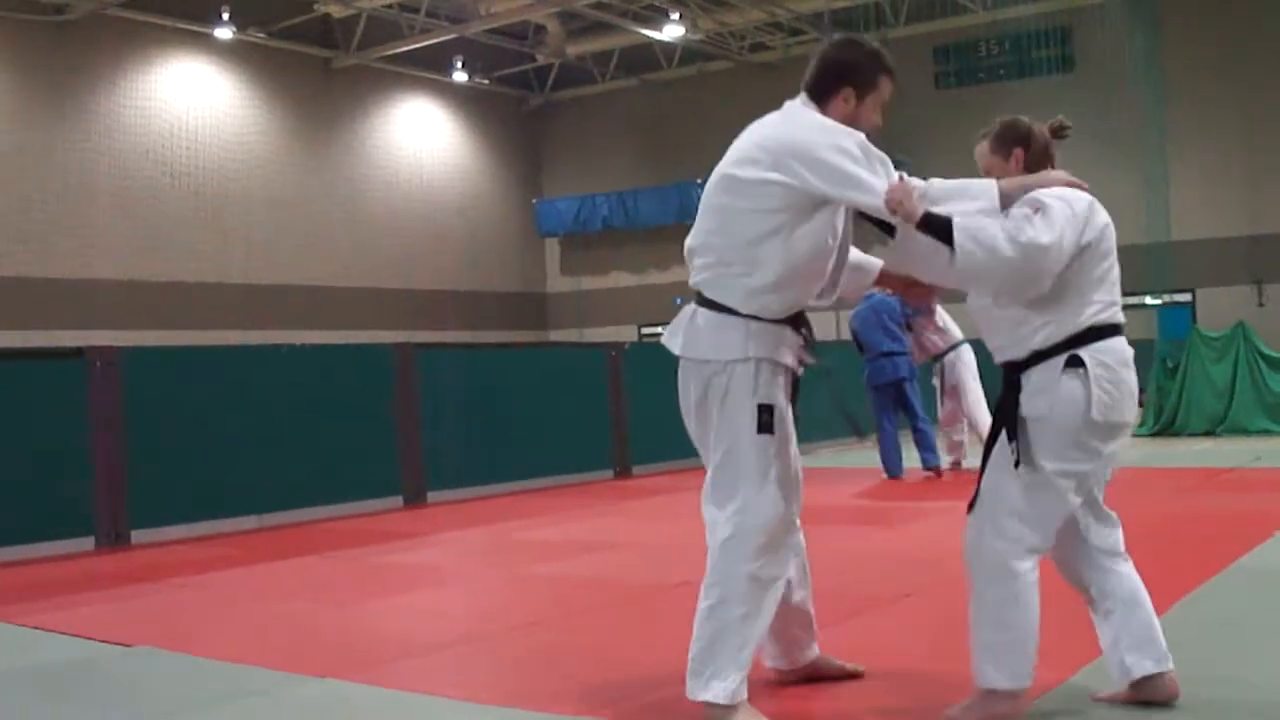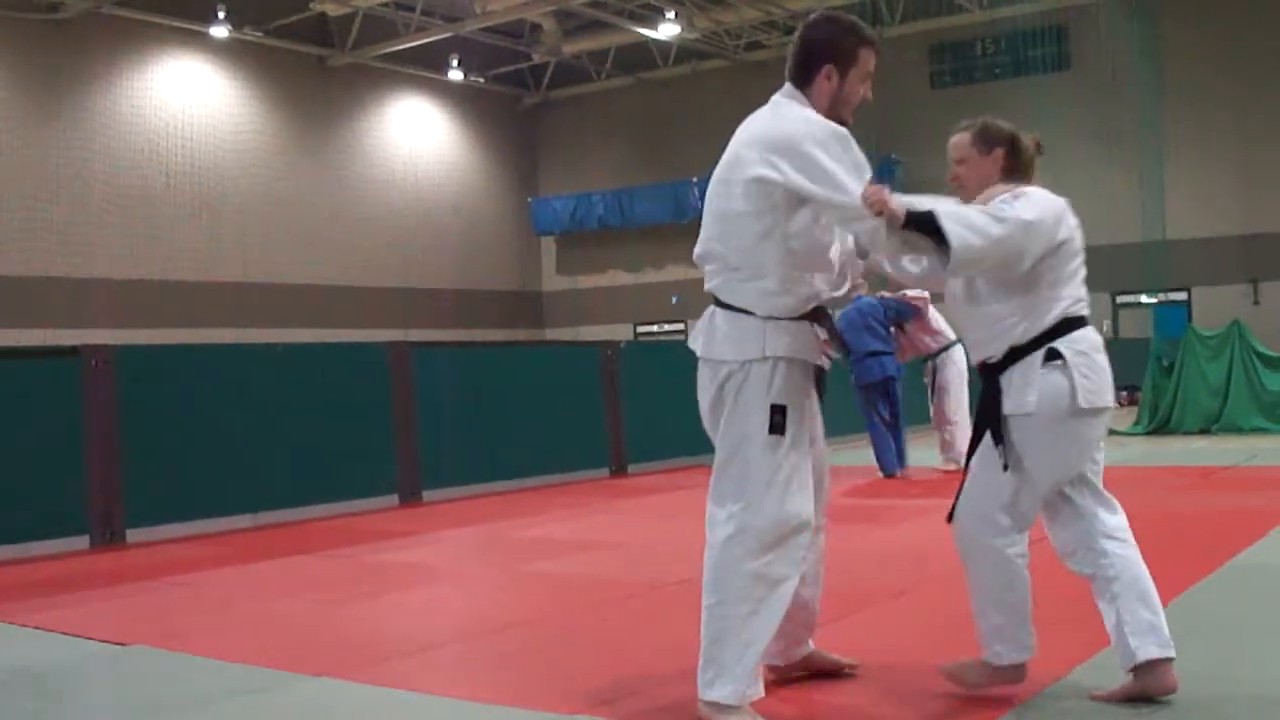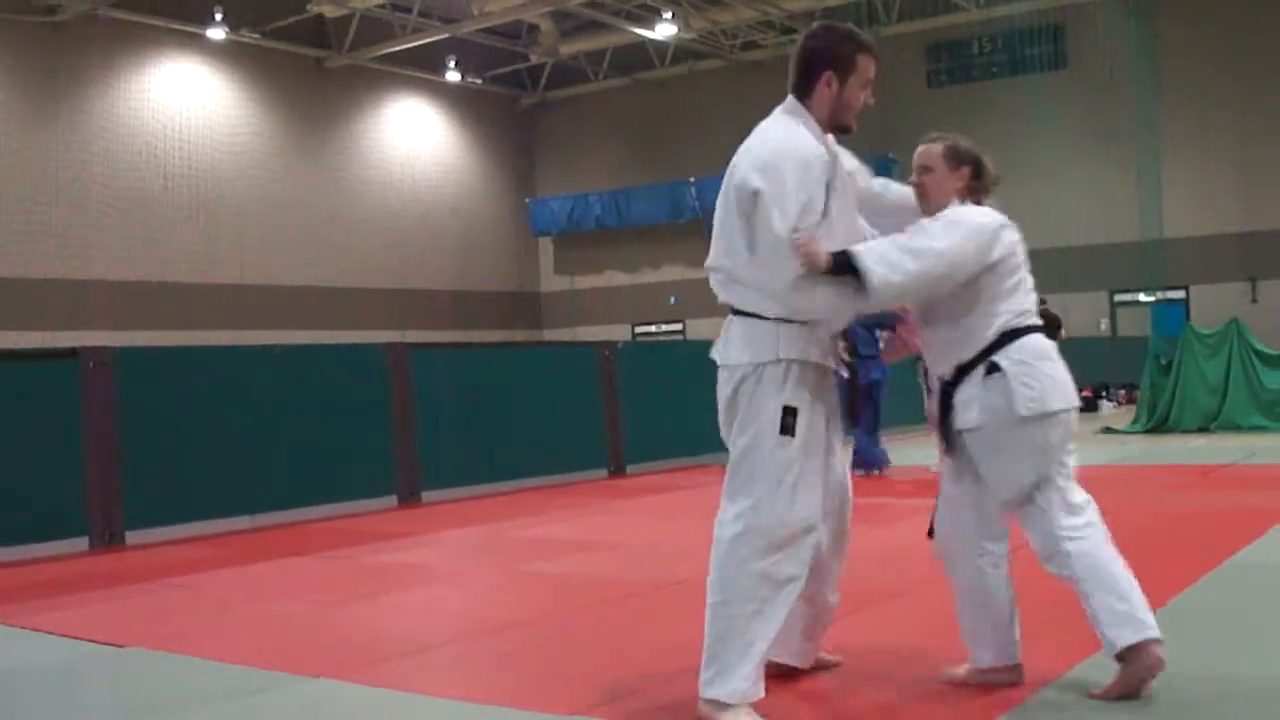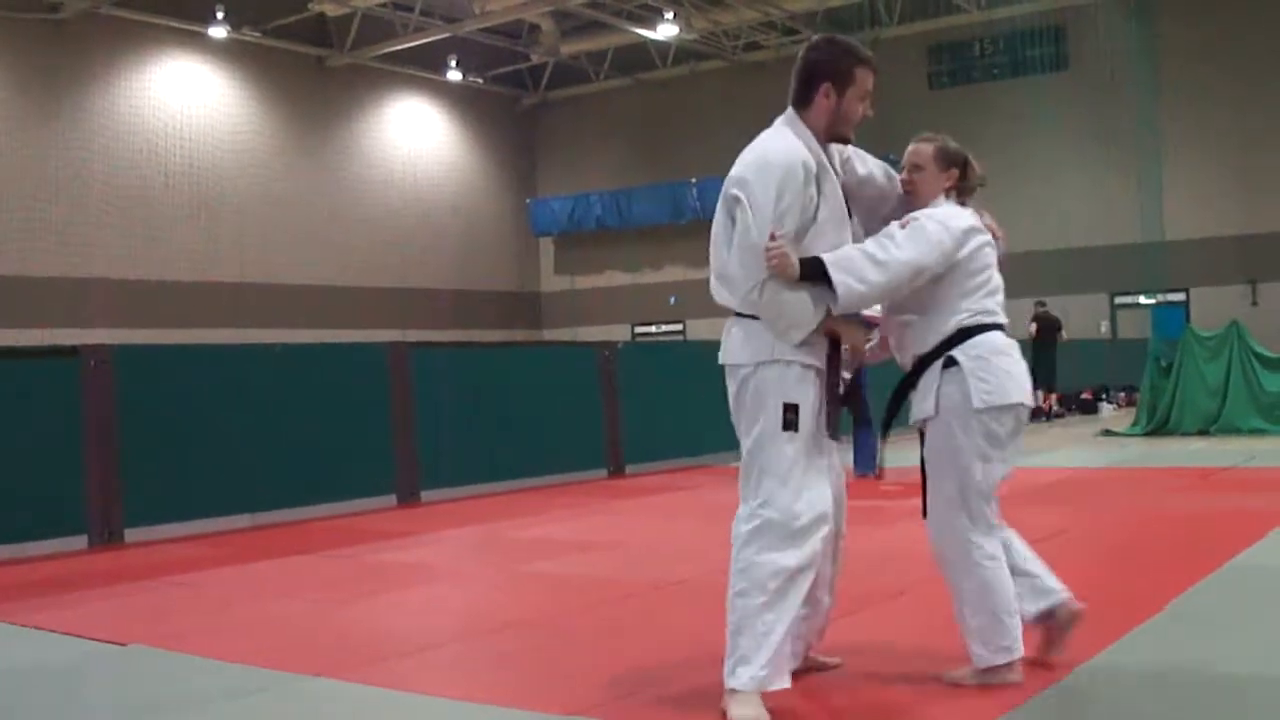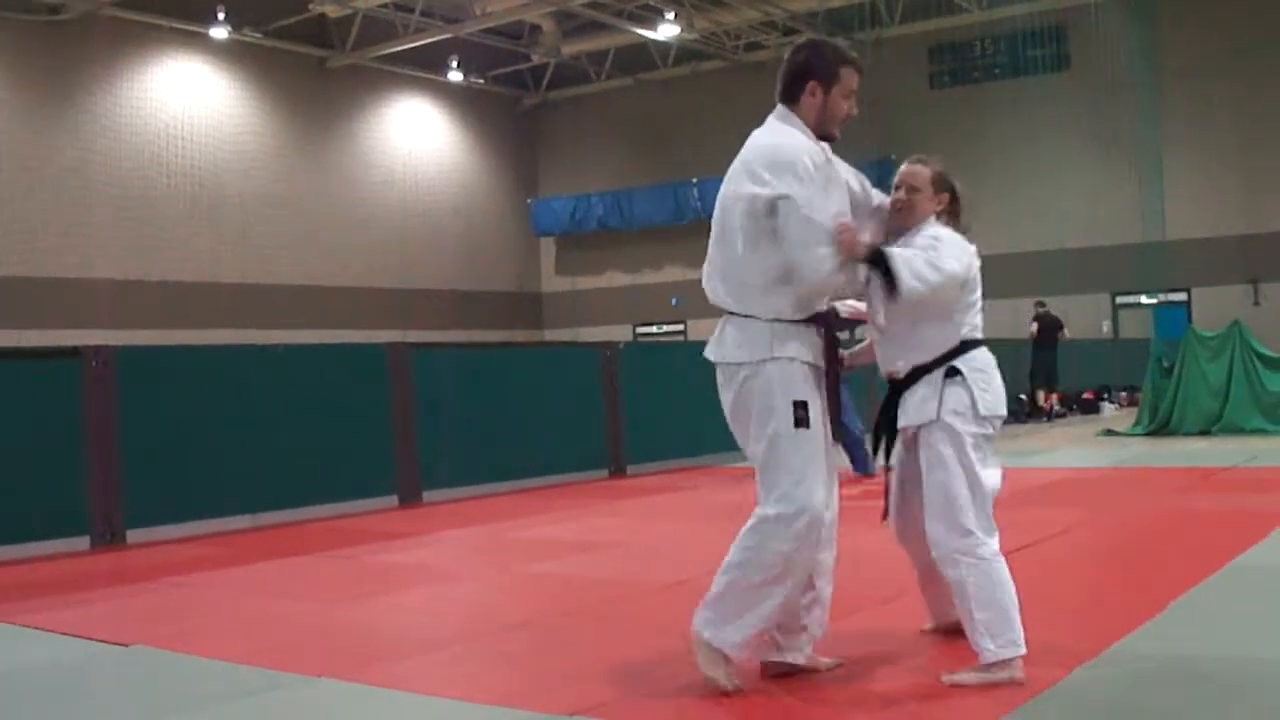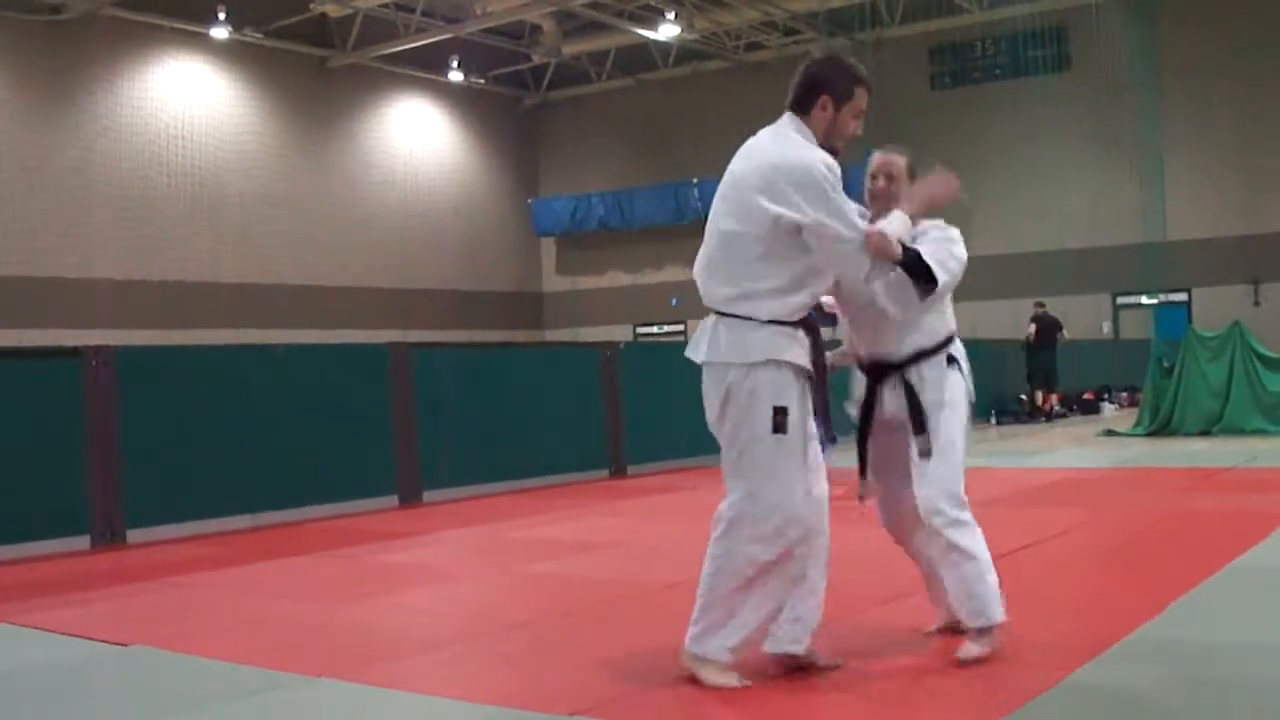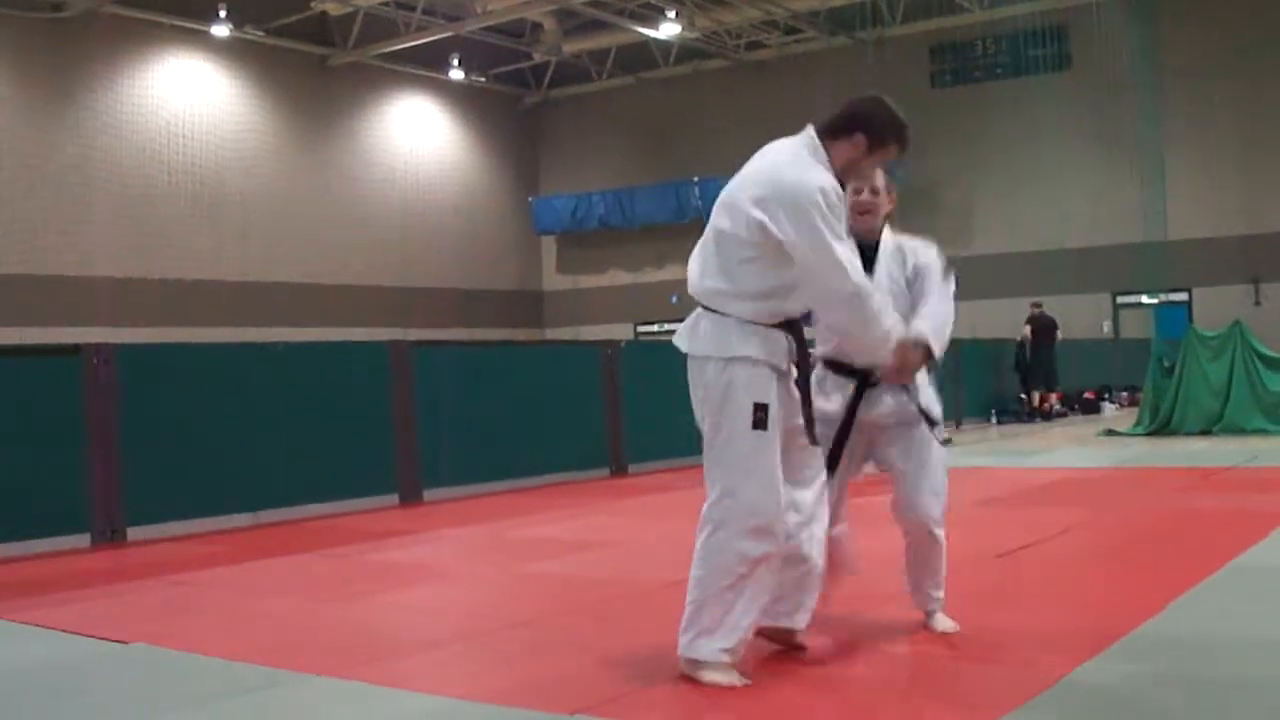
dt=0.2s
person 1, frame 1
left shoulder: (790, 140)
right shoulder: (809, 140)
left elbow: (814, 252)
left wrist: (887, 278)
right wrist: (1028, 185)
left hip: (744, 342)
right hip: (733, 349)
left knee: (774, 503)
right knee: (751, 516)
left ankle: (792, 650)
person 1, frame 2
left shoulder: (783, 131)
right shoulder: (802, 134)
right elbow: (878, 211)
left hip: (771, 342)
right hip: (757, 349)
left knee: (800, 502)
right knee: (759, 516)
left ankle: (789, 647)
person 1, frame 3
left shoulder: (812, 148)
right shoulder: (787, 151)
left elbow: (870, 197)
right elbow: (789, 271)
right wrist: (862, 310)
left hip: (801, 352)
right hip: (773, 354)
left knee: (824, 505)
right knee: (767, 517)
left ankle: (791, 646)
person 1, frame 4
left shoulder: (828, 159)
right shoulder: (778, 161)
left elbow: (891, 194)
right elbow: (756, 279)
right wrist: (834, 323)
left hip: (804, 354)
right hip: (774, 357)
left knee: (821, 508)
right knee: (783, 513)
left ankle: (788, 647)
person 1, frame 5
left shoulder: (802, 152)
right shoulder: (788, 155)
left elbow: (859, 201)
right elbow: (826, 267)
left wrist: (897, 215)
left hip: (790, 349)
right hip: (769, 352)
left knee: (813, 502)
right knee: (796, 506)
left ankle: (787, 645)
right ankle: (719, 632)
person 1, frame 6
left shoulder: (778, 152)
right shoulder: (798, 165)
left elbow: (833, 238)
right elbow: (858, 257)
left wrist: (883, 225)
right wrist: (910, 208)
left hip: (764, 346)
right hip: (755, 352)
left knee: (802, 498)
right knee: (767, 506)
left ankle: (790, 640)
right ankle: (708, 646)
person 1, frame 7
left shoulder: (791, 164)
right shoulder: (804, 184)
left elbow: (823, 272)
right elbow: (840, 292)
right wrist: (894, 346)
left hip: (757, 345)
right hip: (736, 350)
left knee: (799, 479)
right knee: (747, 503)
left ankle: (779, 613)
right ankle: (703, 647)
person 2, frame 1
left shoulder: (1063, 205)
right shoulder: (1032, 214)
left elbow: (1019, 255)
right elbow: (957, 264)
left wrist: (929, 219)
right wrist: (910, 224)
left hip: (1069, 388)
right hip: (1079, 387)
left knee: (1002, 535)
right knee: (1087, 539)
right ankle: (1149, 671)
person 2, frame 2
left shoulder: (1037, 207)
right shoulder: (991, 216)
left elbow: (999, 237)
left wrist: (910, 218)
left hip: (1049, 383)
right hip: (1054, 382)
left knee: (986, 523)
right knee: (1090, 524)
left ankle: (1006, 658)
right ankle: (1151, 660)
person 2, frame 3
left shoulder: (971, 225)
right shoulder: (952, 232)
left elbow: (918, 262)
left wrist: (834, 262)
left hip: (1005, 391)
right hip: (1027, 386)
left knee: (965, 533)
right knee: (1066, 524)
left ankle: (999, 660)
right ankle: (1136, 641)
person 2, frame 4
left shoulder: (940, 224)
right shoulder: (947, 227)
left elbow: (887, 265)
left wrist: (803, 267)
right wrist: (894, 331)
left hip: (968, 382)
right hip: (986, 378)
left knee: (960, 525)
right knee: (970, 520)
left ankle: (999, 658)
right ankle: (1048, 604)
person 2, frame 5
left shoulder: (942, 246)
right shoulder: (904, 247)
left elbow: (924, 278)
left wrist: (868, 255)
right wrist: (869, 350)
left hip: (954, 395)
right hip: (928, 398)
left knee: (959, 527)
right knee: (912, 521)
left ankle: (1003, 656)
right ankle: (954, 613)
person 2, frame 6
left shoulder: (934, 235)
left elbow: (940, 266)
left wrist: (898, 253)
left hip: (932, 385)
right hip: (881, 390)
left knee: (939, 505)
right knee: (899, 516)
left ankle: (983, 620)
right ankle: (955, 607)
person 2, frame 7
left shoulder: (916, 254)
left elbow: (935, 308)
left hip: (902, 396)
right hip: (839, 396)
left knee: (922, 511)
left ankle: (930, 603)
